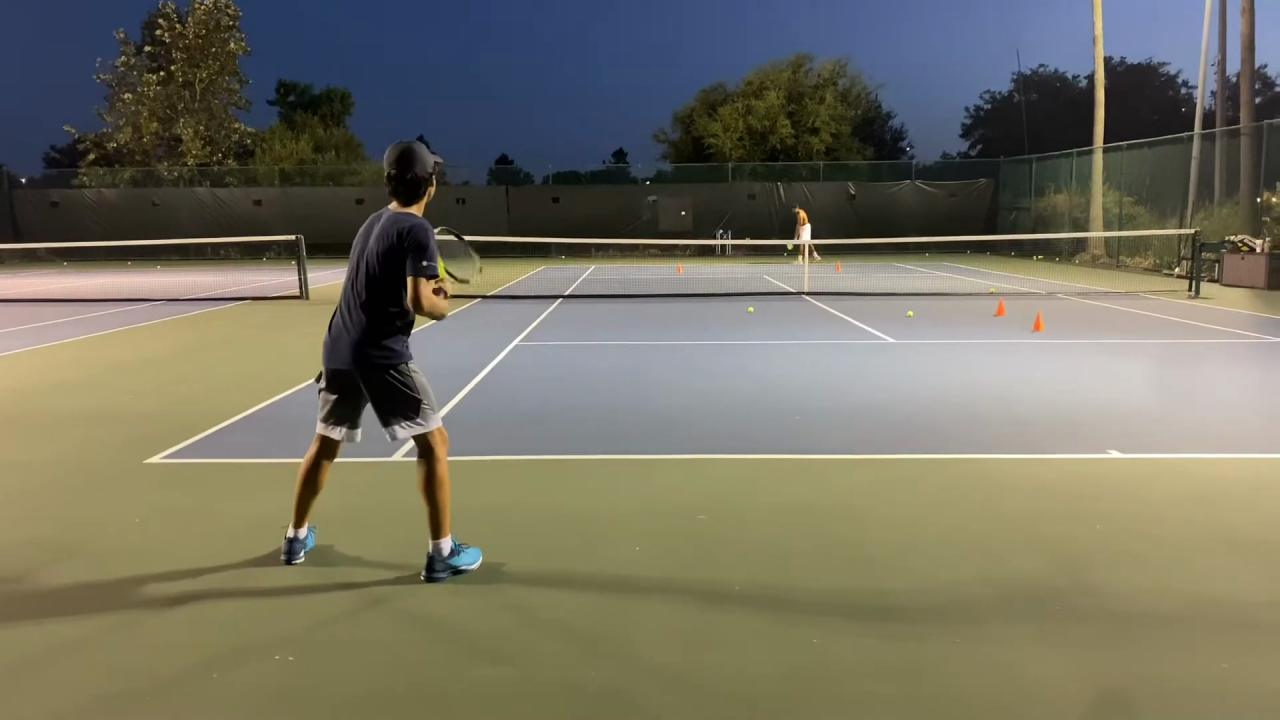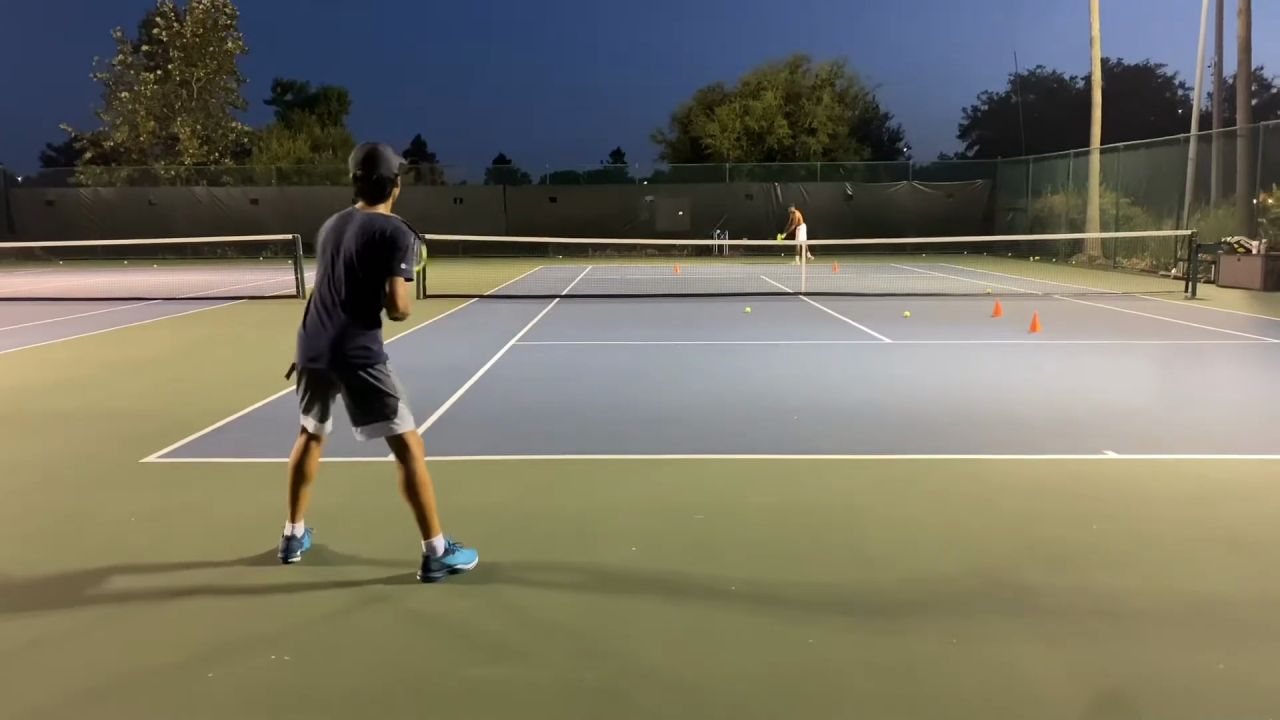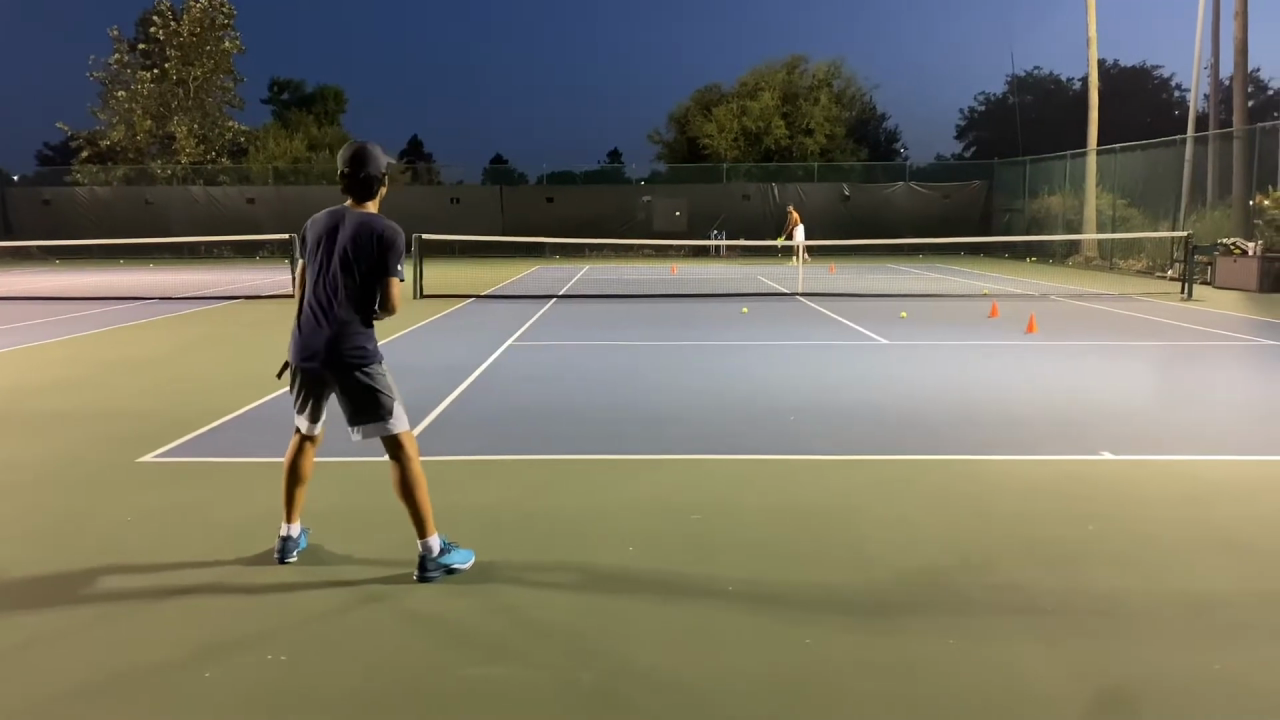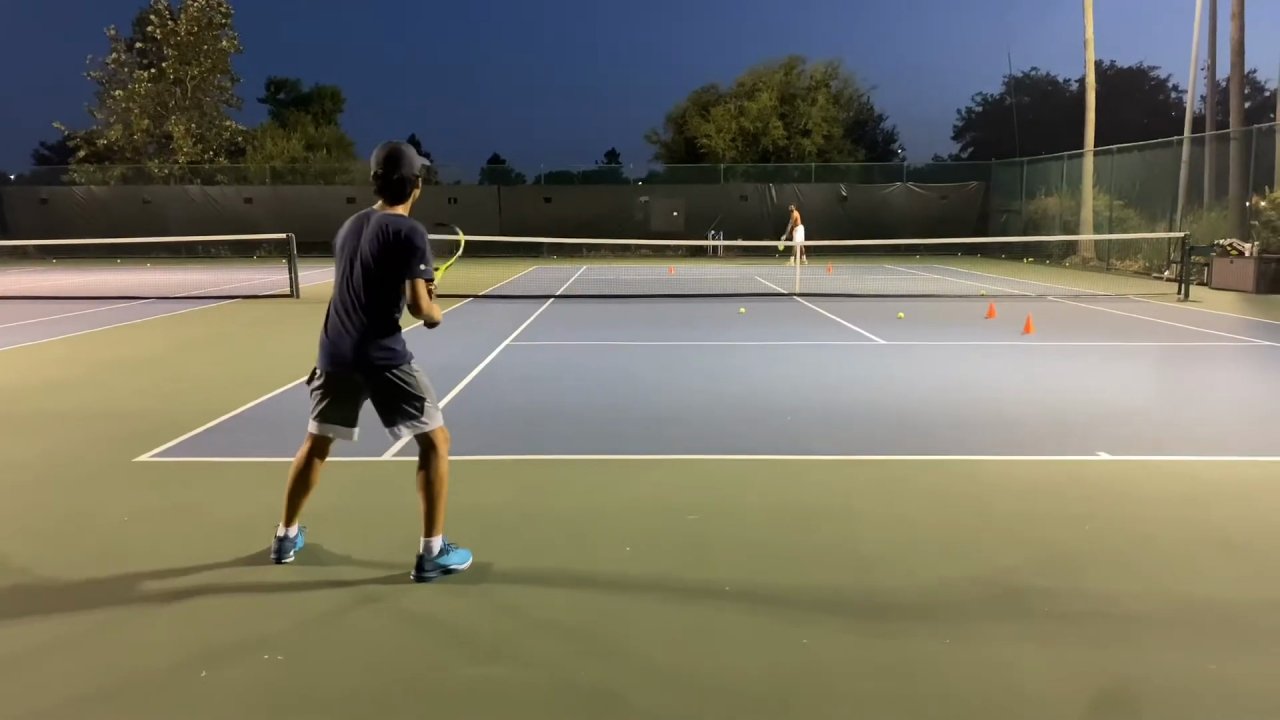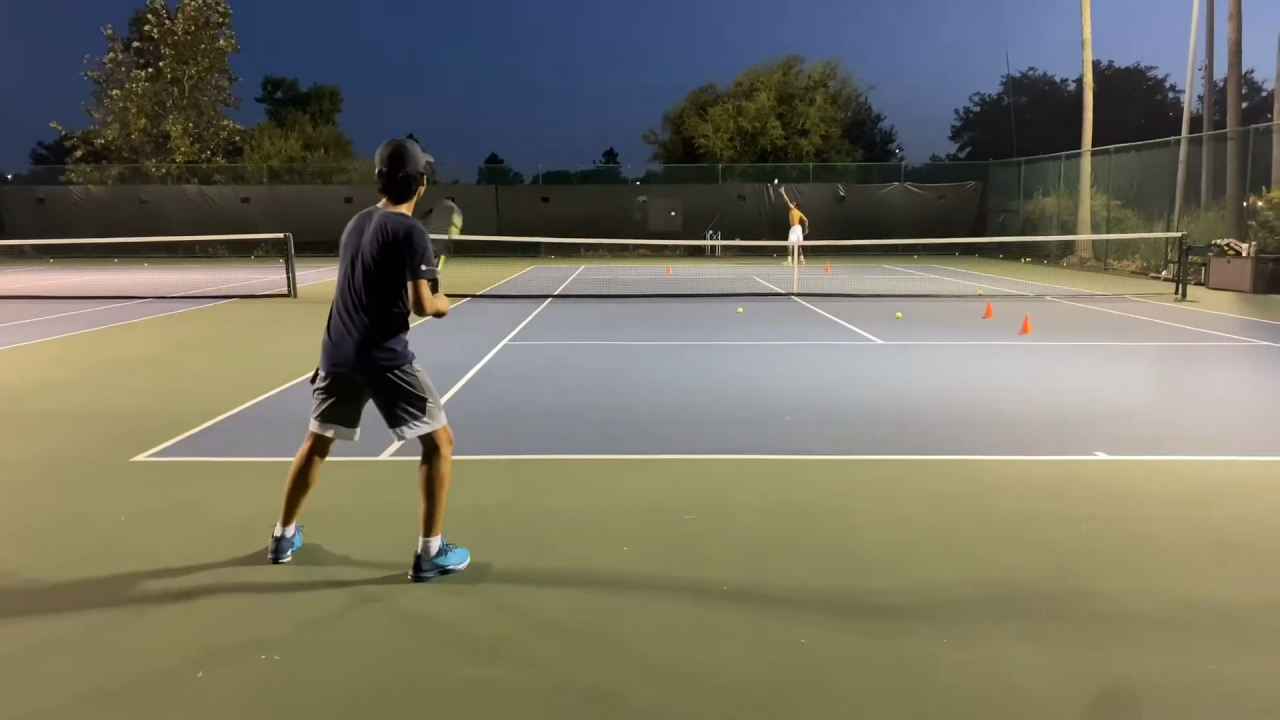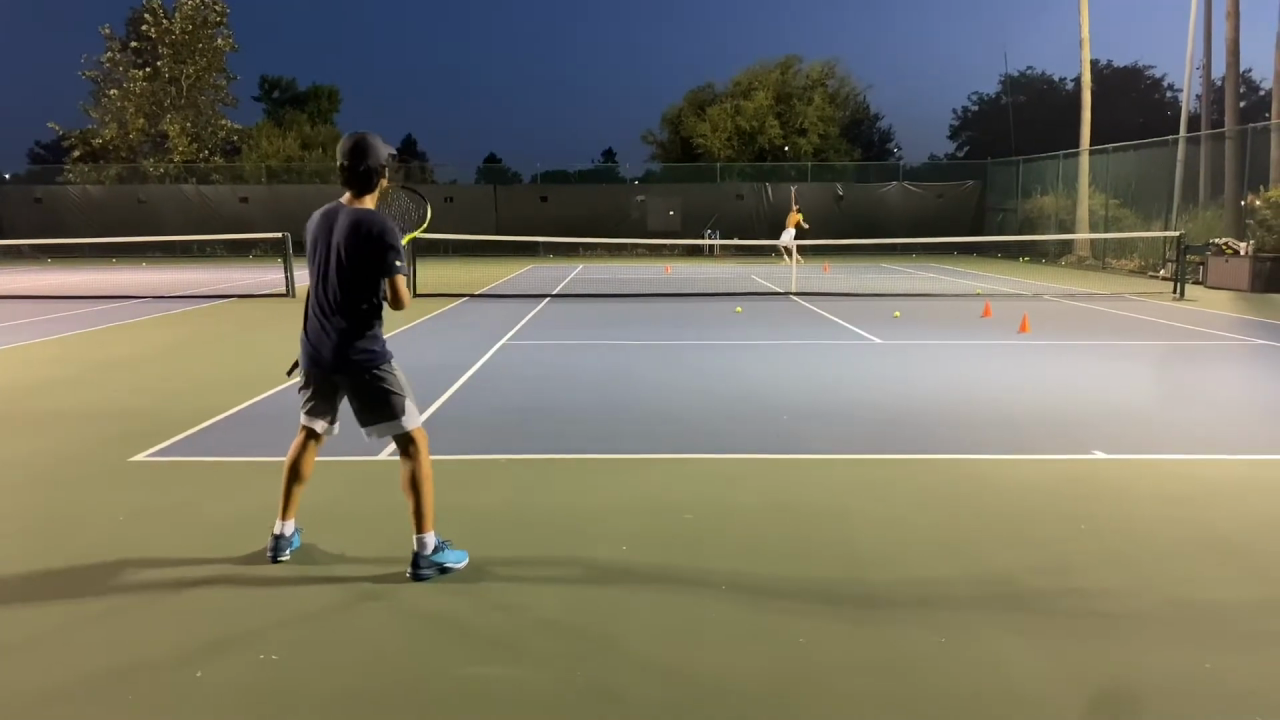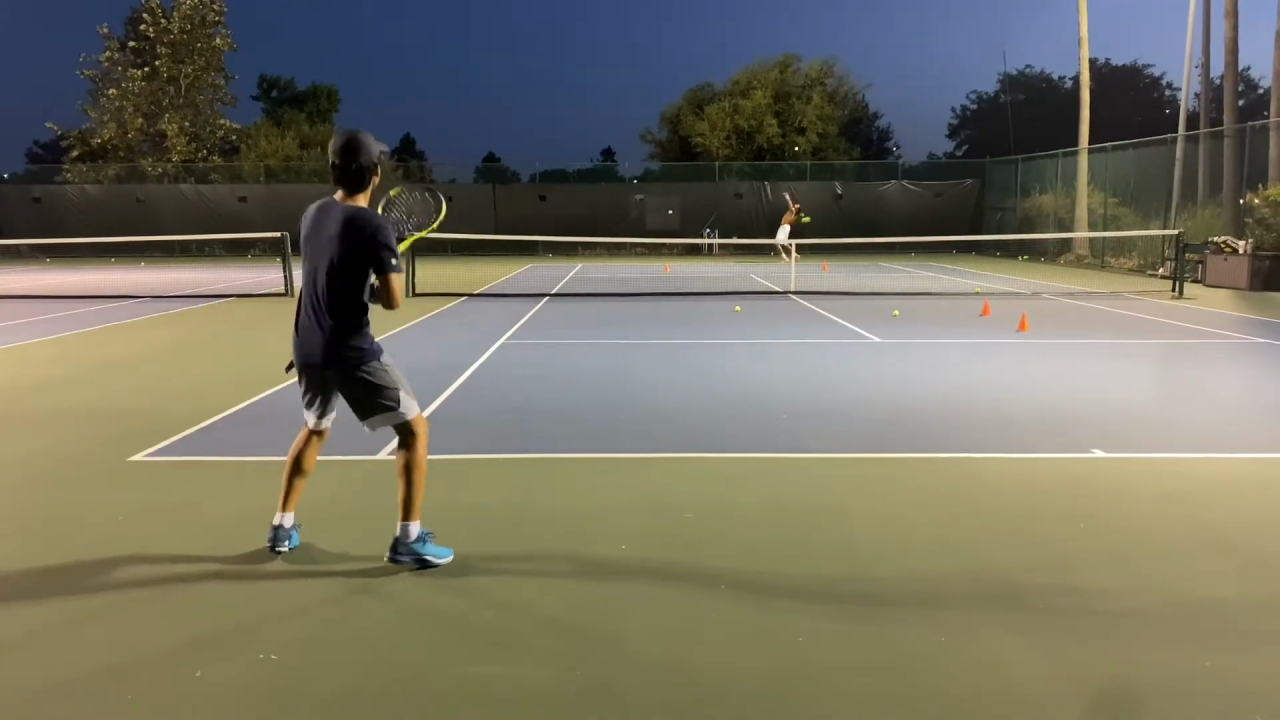
dt=0.3s
person 1, frame 1
left shoulder: (372, 223)
right shoulder: (417, 231)
right elbow: (419, 302)
left wrist: (429, 287)
right wrist: (443, 305)
left hip: (339, 349)
right hip: (382, 354)
left knee: (325, 443)
right knee: (433, 444)
left ankle: (296, 536)
right ankle: (443, 553)
person 1, frame 2
left shoulder: (331, 225)
right shoulder: (394, 232)
right elbow: (397, 307)
right wrist: (397, 301)
left hip: (311, 345)
right hip: (357, 351)
left knee: (310, 435)
right knee: (408, 445)
left ankle: (293, 534)
right ankle: (436, 552)
person 1, frame 3
left shoulder: (314, 224)
right shoulder: (386, 232)
right elbow: (389, 306)
left hip: (305, 347)
right hip: (353, 351)
left knee: (304, 435)
right knee: (402, 445)
left ankle: (289, 535)
right ankle: (432, 551)
person 1, frame 4
left shoulder: (351, 226)
right shoulder: (410, 232)
right elbow: (419, 304)
right wrist: (434, 314)
left hip: (335, 352)
right hip: (382, 354)
left knee: (317, 441)
right knee: (435, 441)
left ankle: (286, 535)
right ankle: (432, 552)
person 1, frame 5
left shoulder: (356, 224)
right shoulder: (411, 231)
right elbow: (421, 304)
left wrist: (419, 291)
right wrist: (440, 304)
left hip: (338, 352)
right hip: (385, 355)
left knee: (317, 441)
right knee: (439, 442)
left ankle: (283, 535)
right ankle: (431, 552)
person 1, frame 6
left shoulder: (317, 219)
right shoulder: (380, 228)
right elbow: (399, 301)
left hip: (316, 349)
right hip: (362, 352)
left knee: (310, 435)
right knee: (413, 442)
left ankle: (283, 534)
right ankle: (427, 550)
person 1, frame 7
left shoulder: (313, 214)
right shoulder: (373, 226)
right elbow: (392, 300)
left hip: (308, 346)
right hip: (350, 348)
left knee: (313, 430)
right knee: (413, 428)
left ankle: (283, 526)
right ankle: (409, 538)
